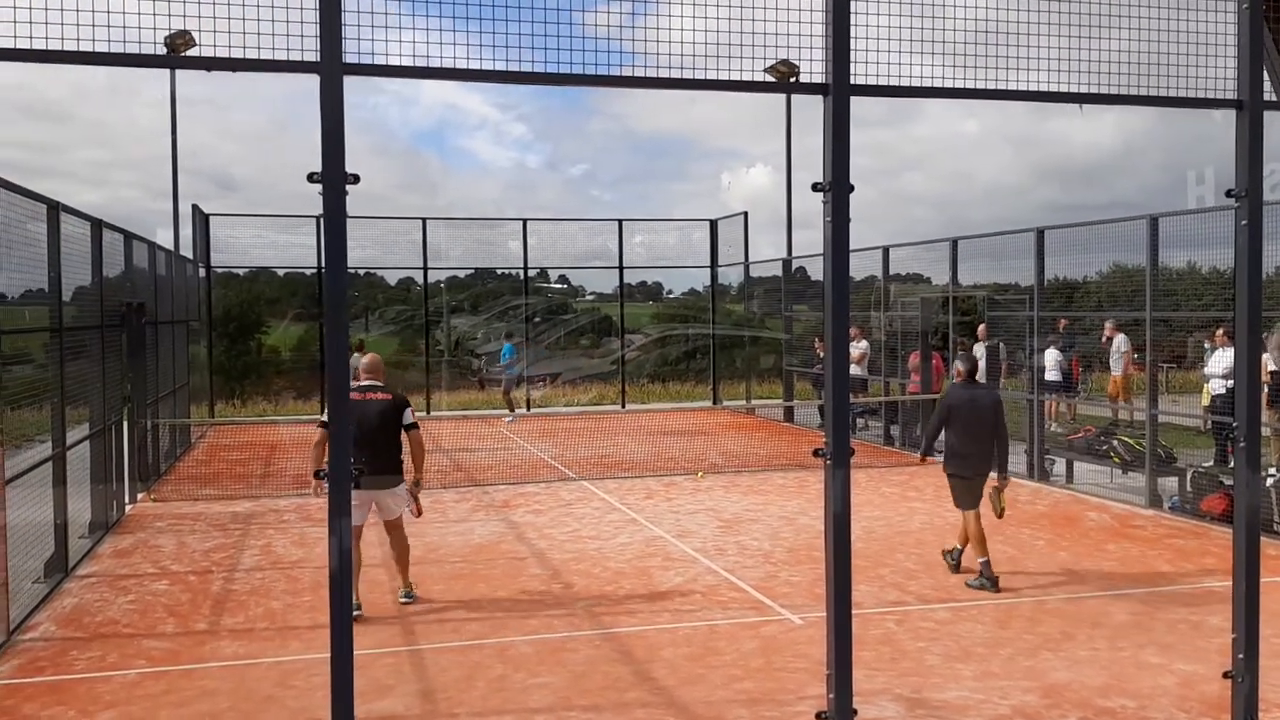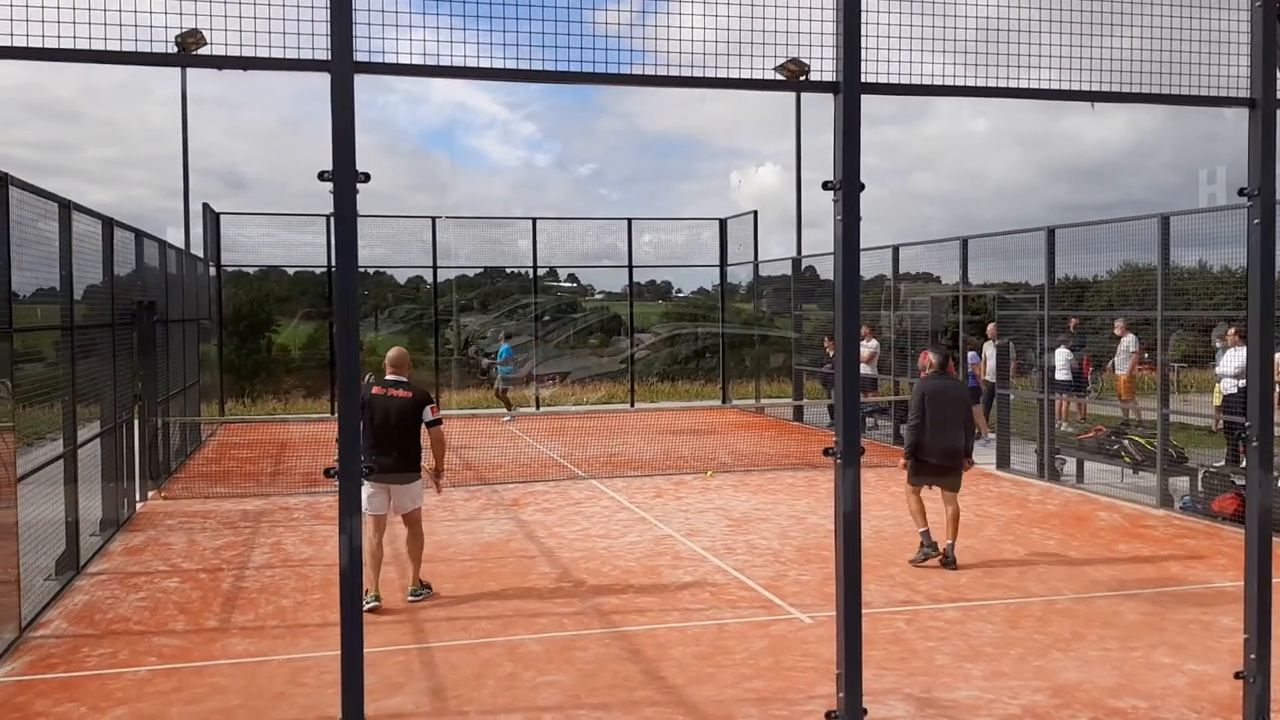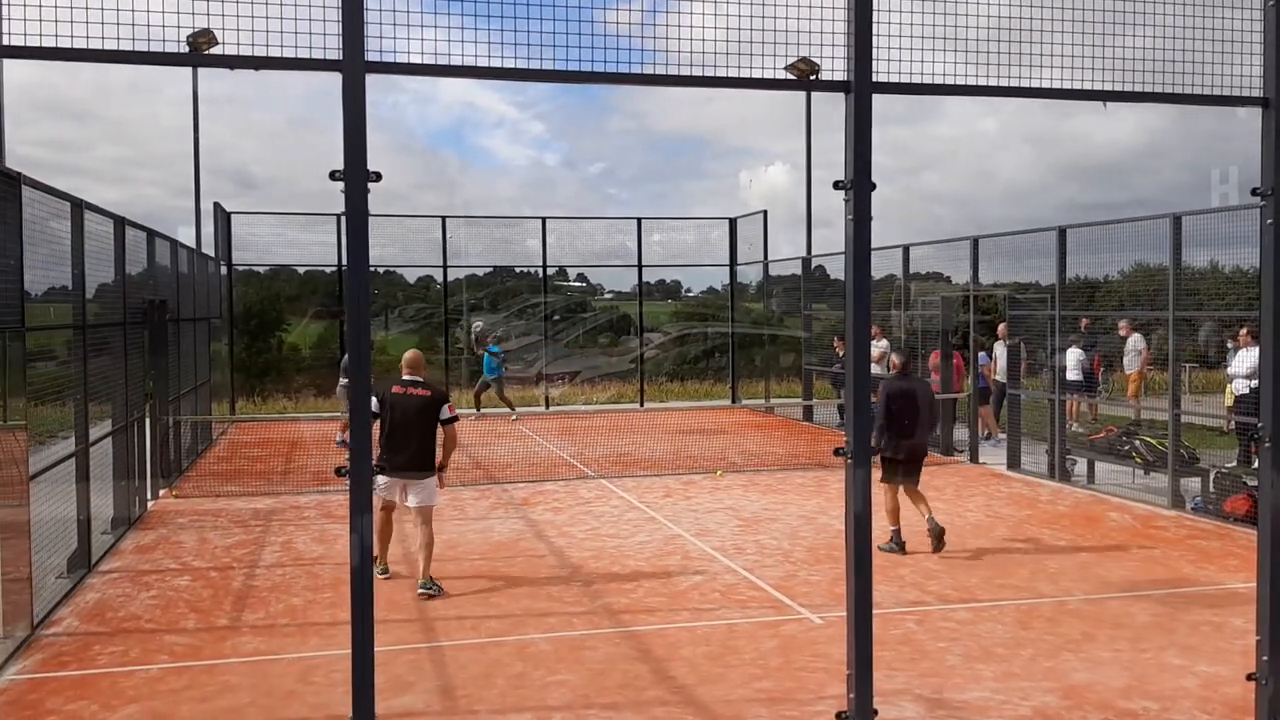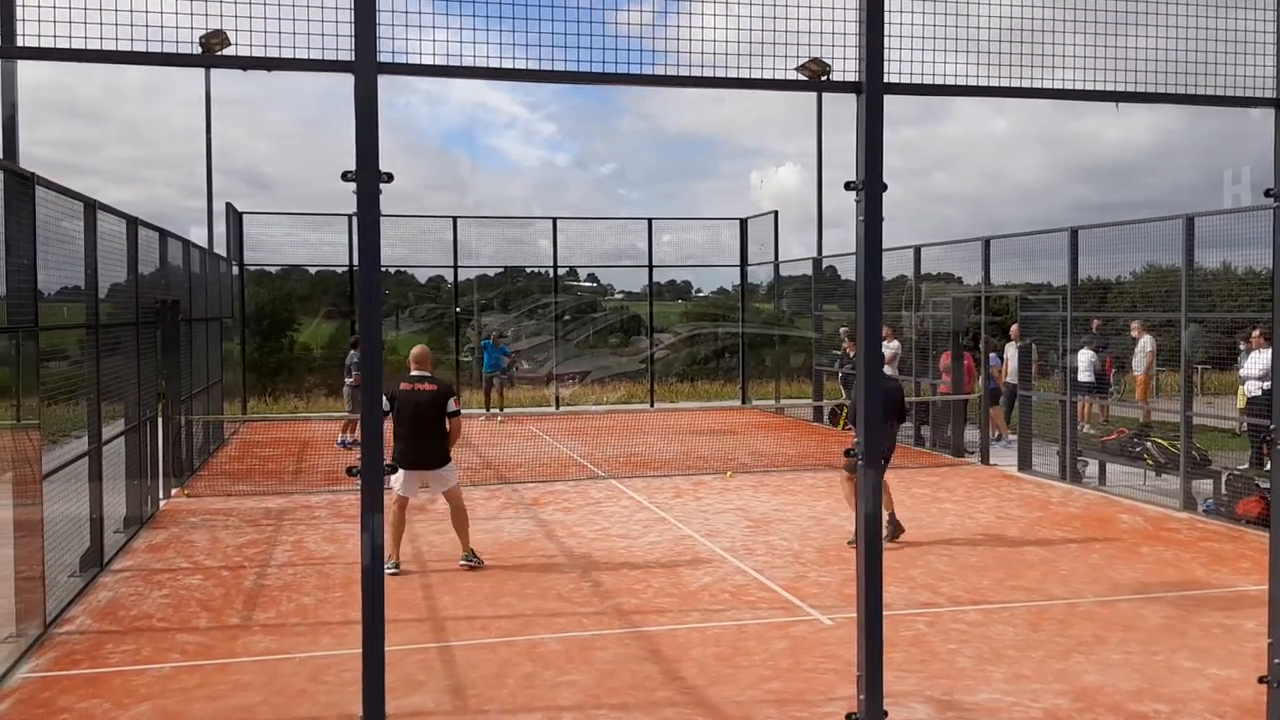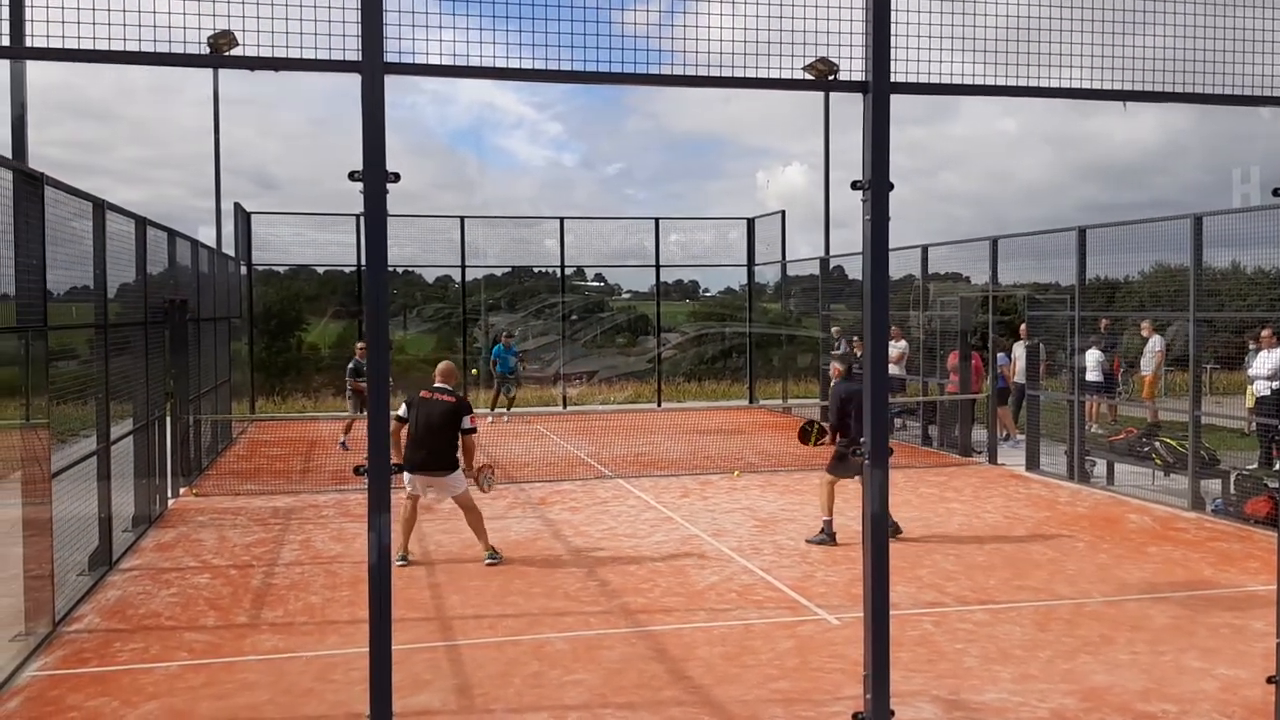
dt=0.4s
person 1, frame 1
right shoulder: (399, 400)
left elbow: (319, 441)
right elbow: (416, 441)
left wrist: (317, 476)
right wrist: (418, 477)
left hip: (352, 480)
right hip: (389, 478)
left knee: (351, 539)
right knee: (396, 531)
left ankle: (353, 599)
right ankle: (406, 588)
person 1, frame 2
left shoulder: (366, 393)
right shoulder: (421, 397)
right elbow: (437, 437)
right wrist: (438, 470)
left hip: (373, 471)
right hip: (407, 472)
left knee: (374, 532)
right knee: (414, 525)
left ankle: (372, 592)
right ankle: (416, 585)
person 1, frame 3
left shoulder: (384, 393)
right shoulder: (438, 395)
right elbow: (451, 435)
right wrist: (443, 465)
left hip: (389, 466)
right hip: (422, 469)
left knee: (385, 510)
right knee: (424, 524)
left ankle: (381, 564)
right ankle: (425, 579)
person 1, frame 4
left shoulder: (394, 390)
right shoulder: (445, 389)
right elbow: (456, 427)
left hip: (404, 459)
right hip: (437, 460)
left knee: (398, 505)
right knee: (456, 503)
left ankle: (393, 560)
right ankle: (467, 553)
person 1, frame 5
left shoulder: (414, 398)
right shoulder: (462, 404)
left elbow: (394, 430)
right elbow: (468, 442)
left wrist: (398, 457)
right wrist: (469, 468)
left hip: (414, 464)
right hip: (446, 466)
left knee: (411, 500)
right knee: (468, 505)
left ankle: (402, 552)
right ankle: (488, 551)
person 2, frame 1
left shoulder: (951, 396)
right shoulder: (992, 396)
left elbow: (934, 428)
right elbow: (1002, 437)
left wrist: (924, 452)
right wrist: (1002, 471)
left hip: (958, 465)
right hip: (982, 466)
left knee: (971, 515)
right knee: (970, 511)
left ankle: (987, 575)
right ankle: (956, 556)
person 2, frame 2
left shoulder: (924, 385)
right shoulder: (961, 387)
left elbow: (914, 422)
right elbow: (970, 425)
left wrist: (906, 453)
right wrist: (968, 454)
left hip: (926, 452)
right hip: (953, 453)
left knee: (912, 492)
right knee: (950, 500)
left ankle: (928, 544)
right ankle: (949, 552)
person 2, frame 3
left shoulder: (888, 385)
right shoulder: (924, 386)
left elbow: (881, 420)
right elbow: (933, 420)
left wrist: (875, 448)
left hip: (895, 448)
right hip: (918, 448)
left knee: (890, 491)
right knee: (911, 490)
left ankle: (896, 541)
right ankle: (933, 525)
person 2, frame 4
right shoulder: (896, 386)
left elbow: (854, 416)
right elbow: (901, 416)
right hip: (888, 442)
left knee: (847, 478)
right knee: (878, 479)
right ankle: (892, 523)
person 2, frame 5
left shoulder: (838, 389)
right shoulder: (861, 388)
left elbow: (835, 420)
left wrist: (832, 437)
left hip: (851, 447)
left knee: (827, 482)
left ankle: (827, 532)
right ankle: (889, 524)
